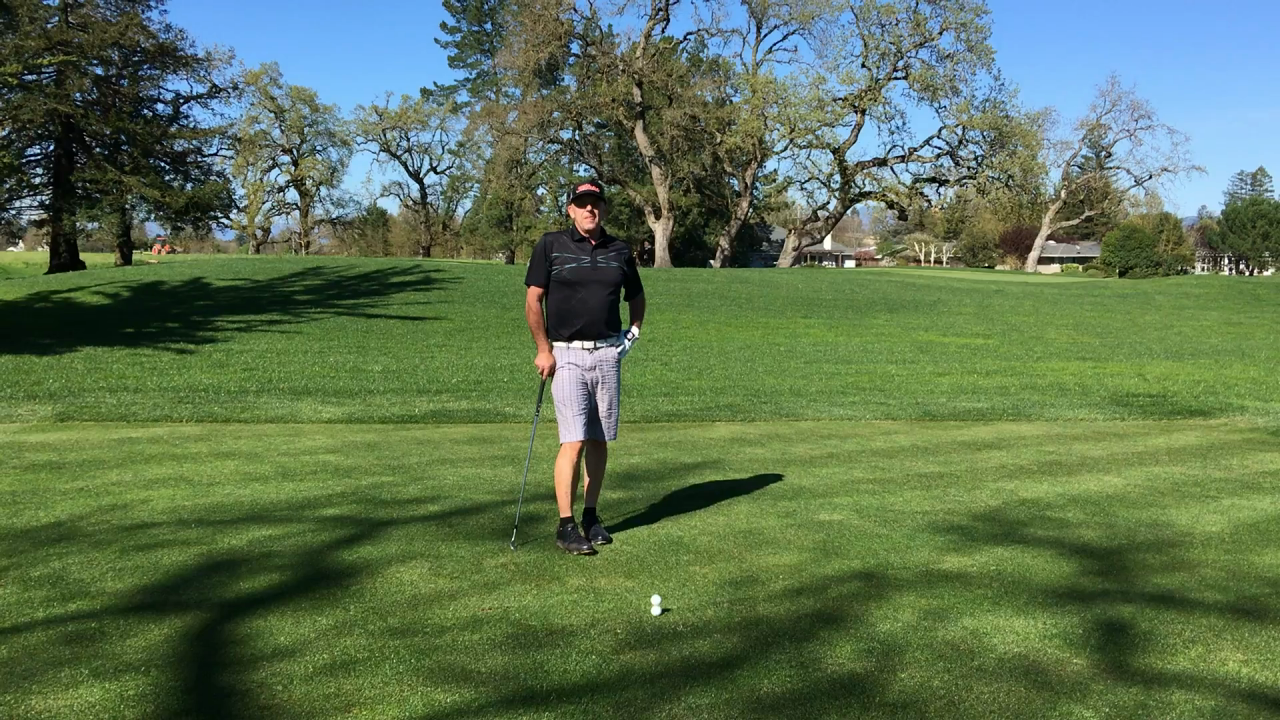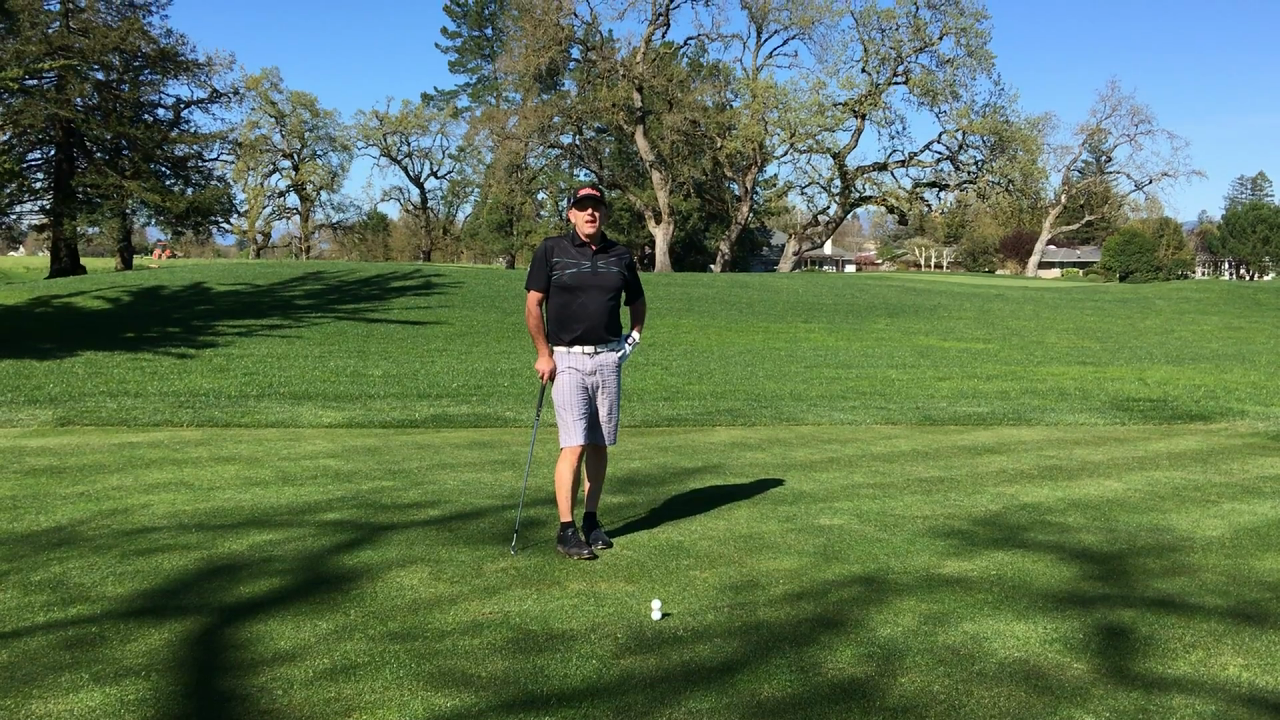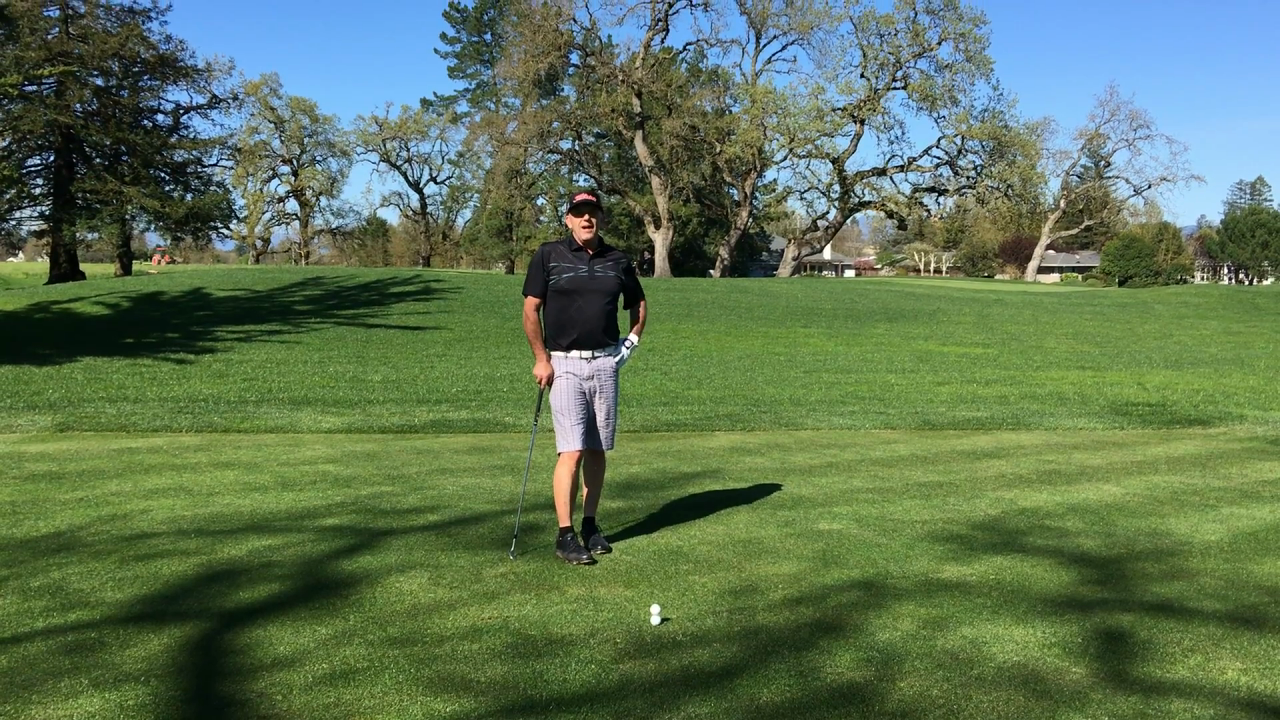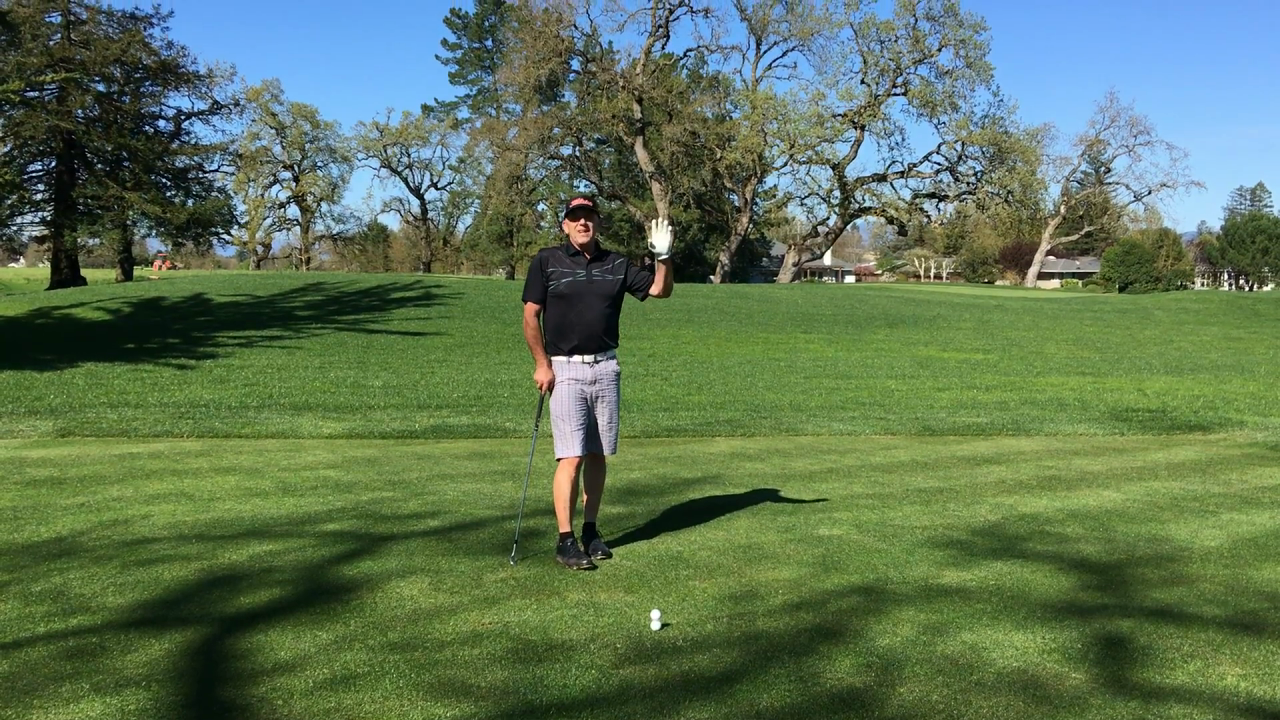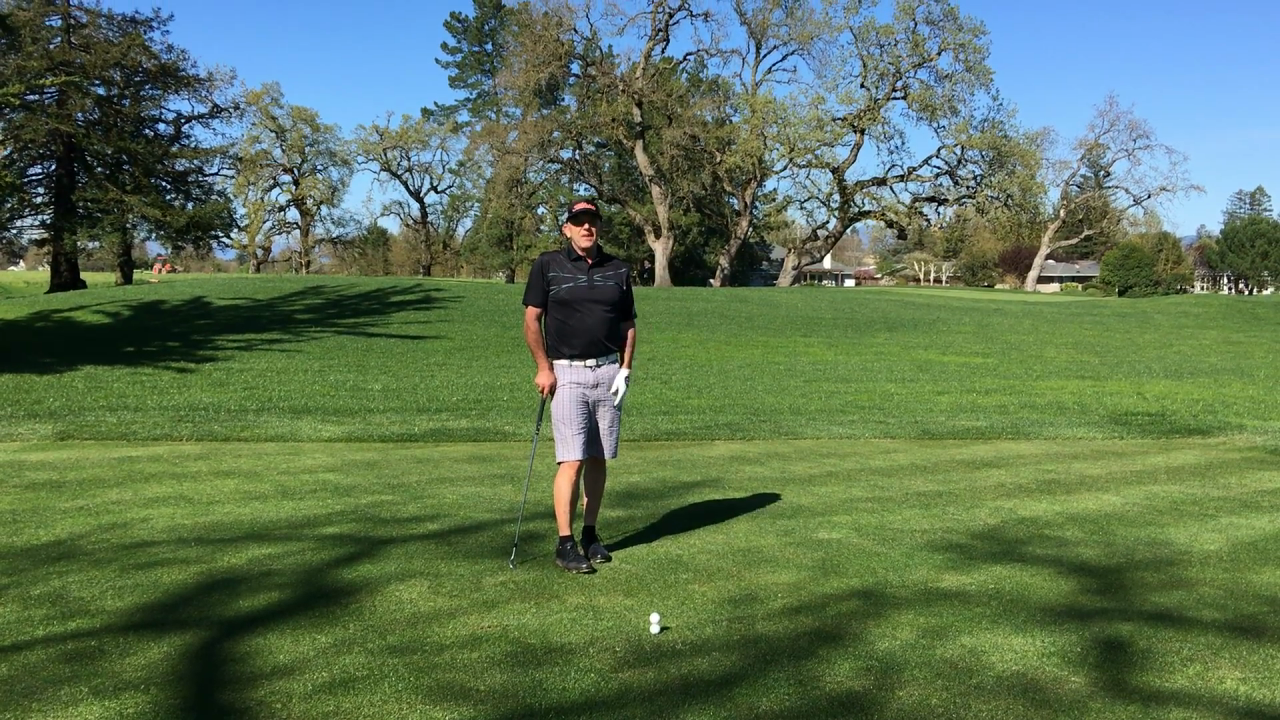
dt=0.5s
person 1, frame 1
left shoulder: (620, 251)
right shoulder: (551, 245)
left elbow: (636, 297)
right elbow: (533, 300)
left wrist: (632, 333)
right wrist: (543, 349)
left hip: (607, 353)
right hip: (566, 354)
left knee: (599, 440)
right knee: (573, 440)
left ankle: (591, 516)
right ankle: (565, 525)
person 1, frame 2
left shoulder: (621, 256)
right shoulder: (551, 250)
left elbow: (637, 301)
right elbow: (533, 304)
left wrist: (632, 338)
right wrist: (543, 354)
left hip: (608, 359)
right hip: (566, 359)
left knee: (599, 445)
right knee: (574, 445)
left ankle: (591, 520)
right ankle: (566, 529)
person 1, frame 3
left shoulder: (618, 260)
right shoulder: (548, 255)
left elbow: (639, 303)
right elbow: (530, 309)
left wrist: (632, 340)
right wrist: (541, 358)
left hip: (606, 363)
right hip: (564, 364)
left knee: (597, 449)
right knee: (571, 450)
left ankle: (590, 525)
right ankle: (565, 534)
person 1, frame 4
left shoulder: (617, 264)
right shoulder: (547, 260)
left elbow: (660, 289)
right elbow: (530, 315)
left wrist: (662, 256)
right wrist: (542, 363)
left hip: (606, 367)
right hip: (565, 368)
left knee: (598, 454)
right knee: (571, 456)
left ankle: (590, 530)
right ankle: (566, 540)
person 1, frame 5
left shoulder: (618, 269)
right shoulder: (548, 264)
left elbow: (628, 322)
right elbow: (532, 318)
left wrist: (625, 370)
right wrist: (543, 368)
left hip: (607, 373)
right hip: (566, 373)
left knee: (597, 459)
right knee: (571, 460)
left ankle: (590, 534)
right ankle: (565, 543)
